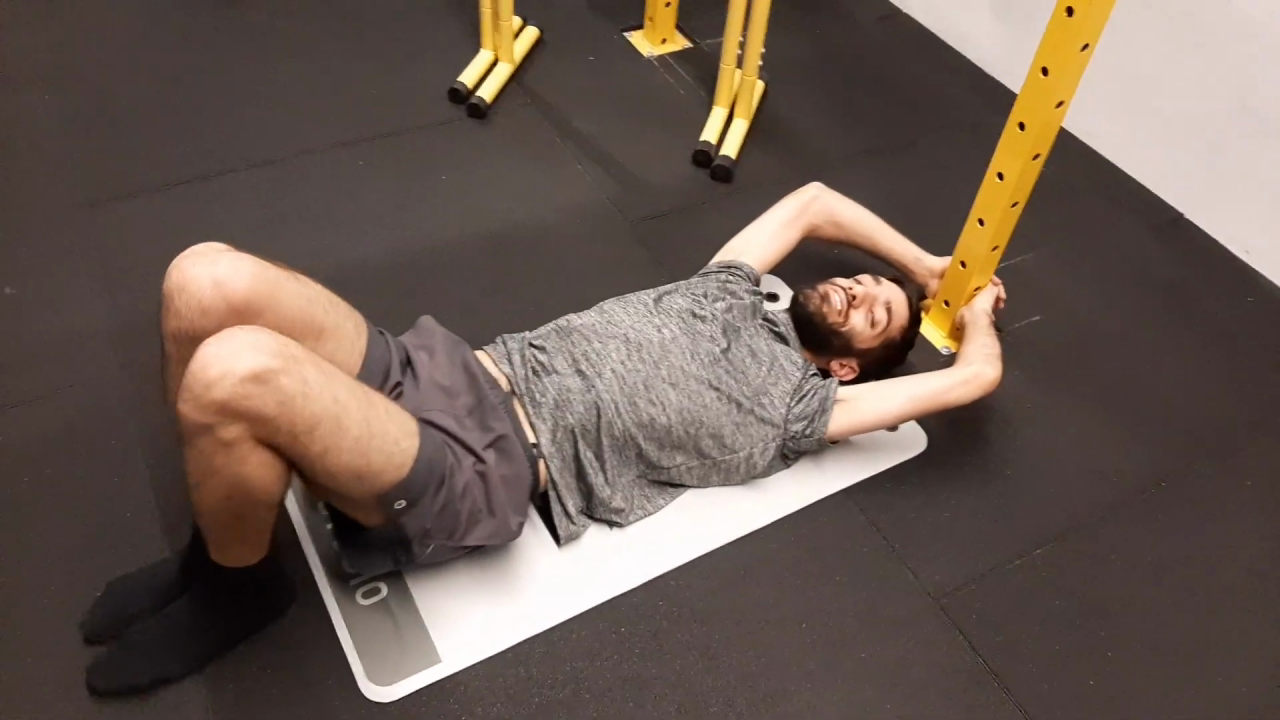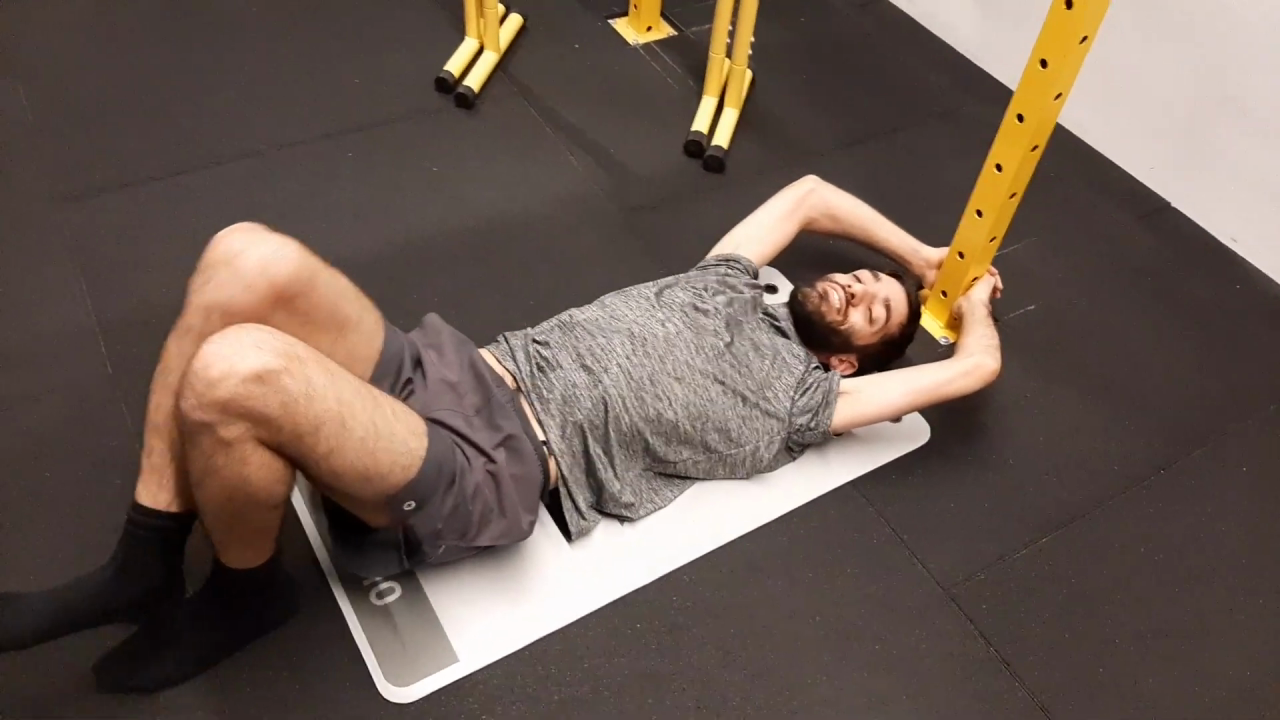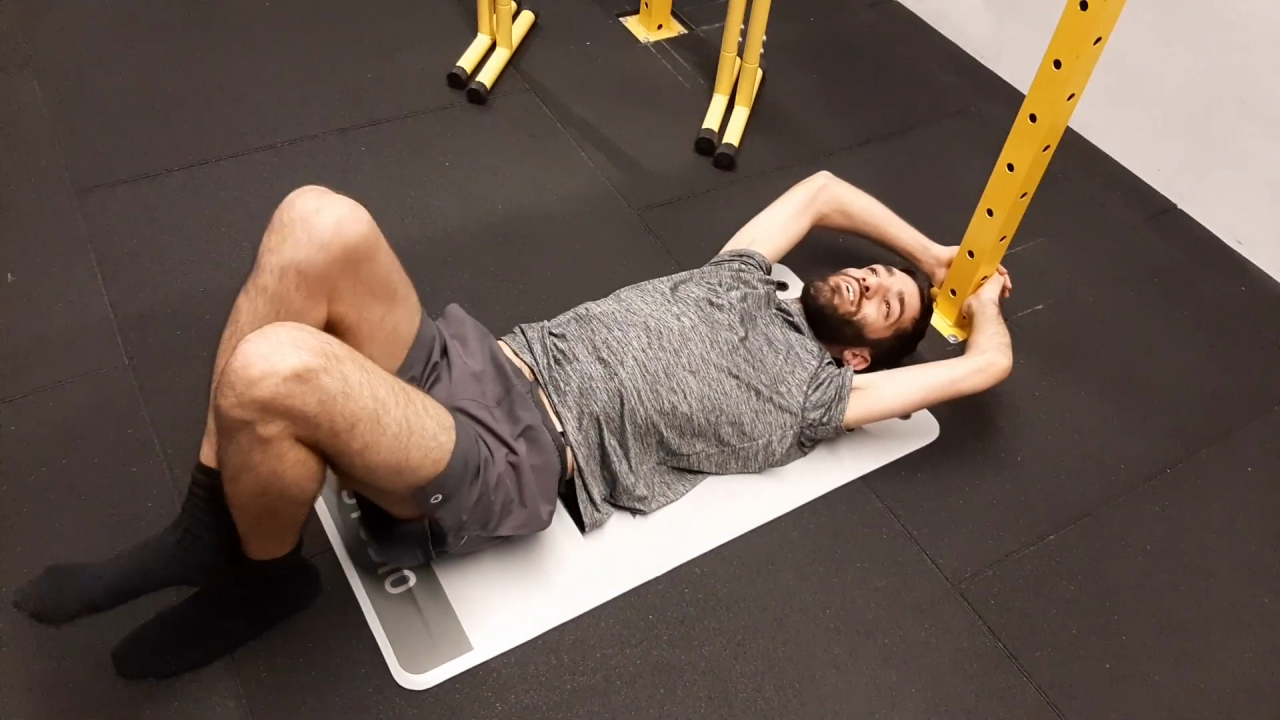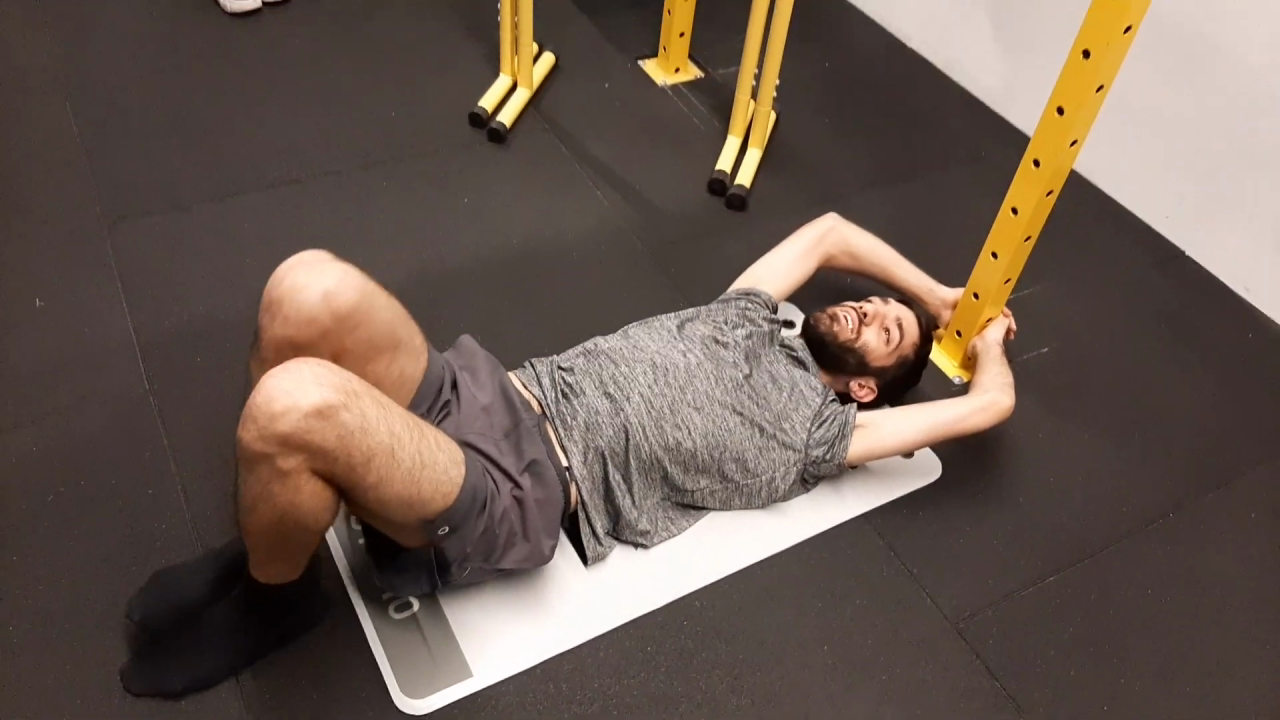
dt=0.3s
person 1, frame 1
left shoulder: (801, 406)
right shoulder: (731, 294)
left elbow: (972, 375)
right elbow: (814, 198)
right wrist: (926, 262)
left hip: (482, 475)
right hip: (455, 372)
left knee: (234, 375)
right knee: (211, 282)
left ankle: (236, 590)
right ankle: (213, 547)
person 1, frame 2
left shoulder: (803, 399)
right shoulder: (728, 290)
left elbow: (973, 366)
right elbow: (809, 192)
right wrist: (922, 253)
left hip: (487, 473)
right hip: (463, 372)
left knee: (236, 374)
right knee: (249, 263)
left ankle: (244, 591)
right ankle: (144, 565)
person 1, frame 3
left shoulder: (815, 397)
right shoulder: (744, 284)
left elbow: (981, 365)
right elbow: (821, 188)
right wrist: (933, 251)
left hip: (507, 467)
right hip: (479, 368)
left knee: (274, 374)
right knee: (323, 226)
left ankle: (265, 579)
right ankle: (207, 526)
person 1, frame 4
left shoulder: (821, 430)
right shoulder: (749, 323)
left elbow: (987, 405)
right elbow: (828, 230)
right wrist: (939, 292)
left hip: (516, 495)
right hip: (490, 395)
left knee: (295, 407)
right knee: (311, 292)
left ankle: (271, 598)
right ankle: (262, 541)
